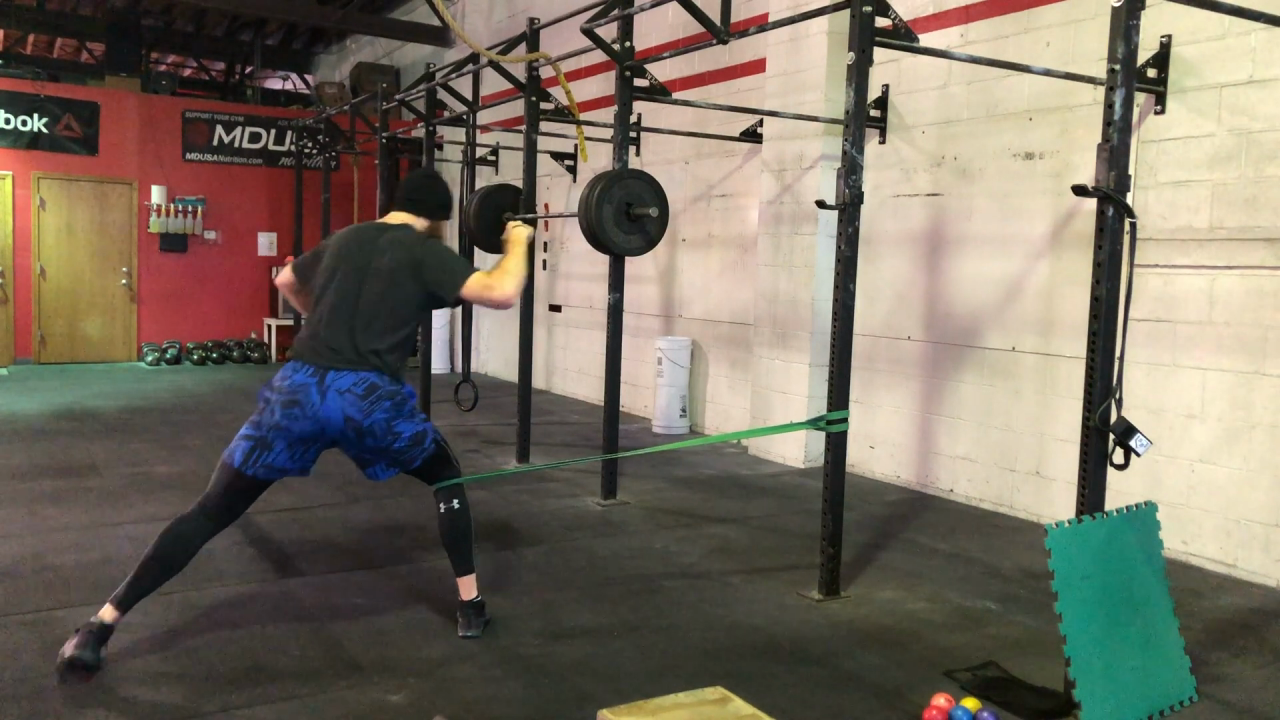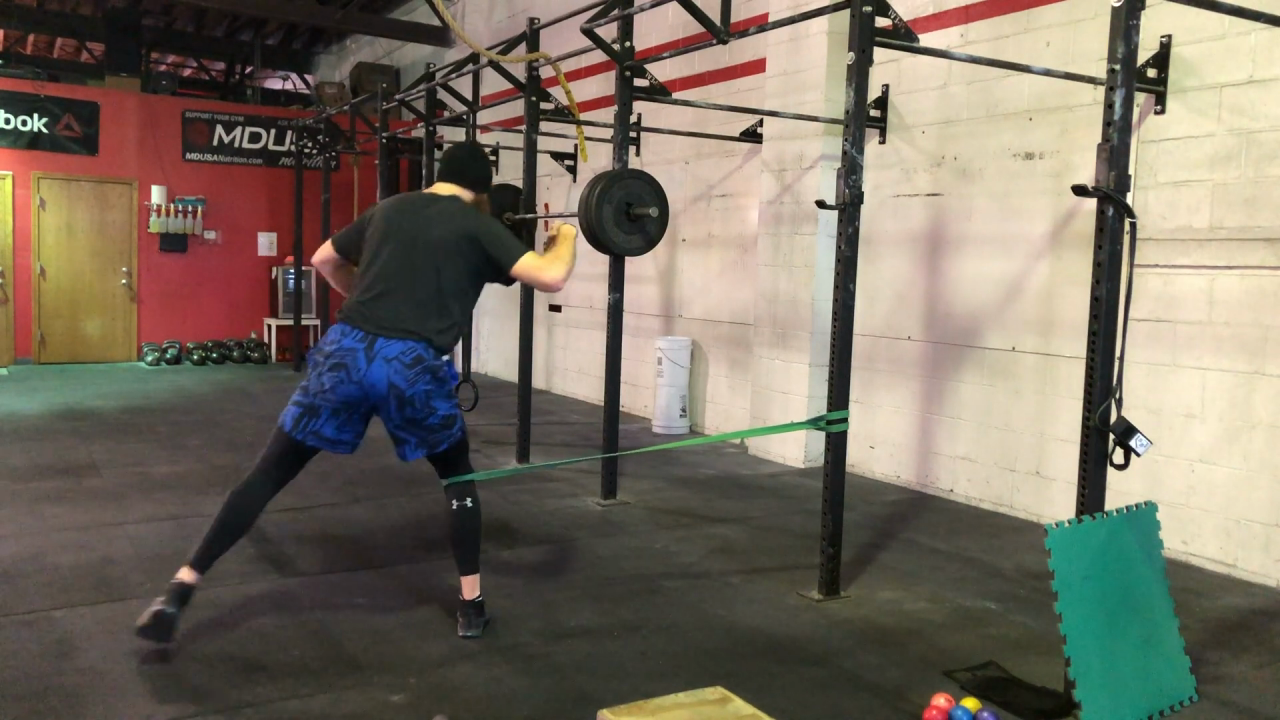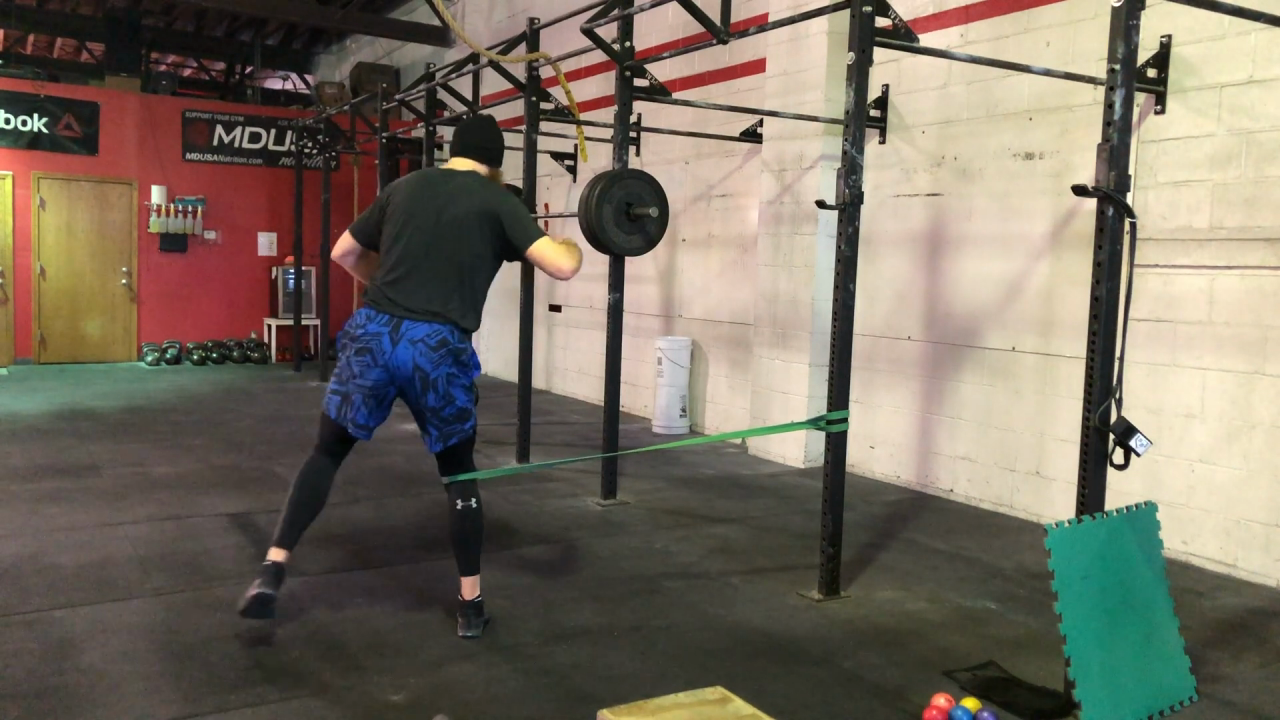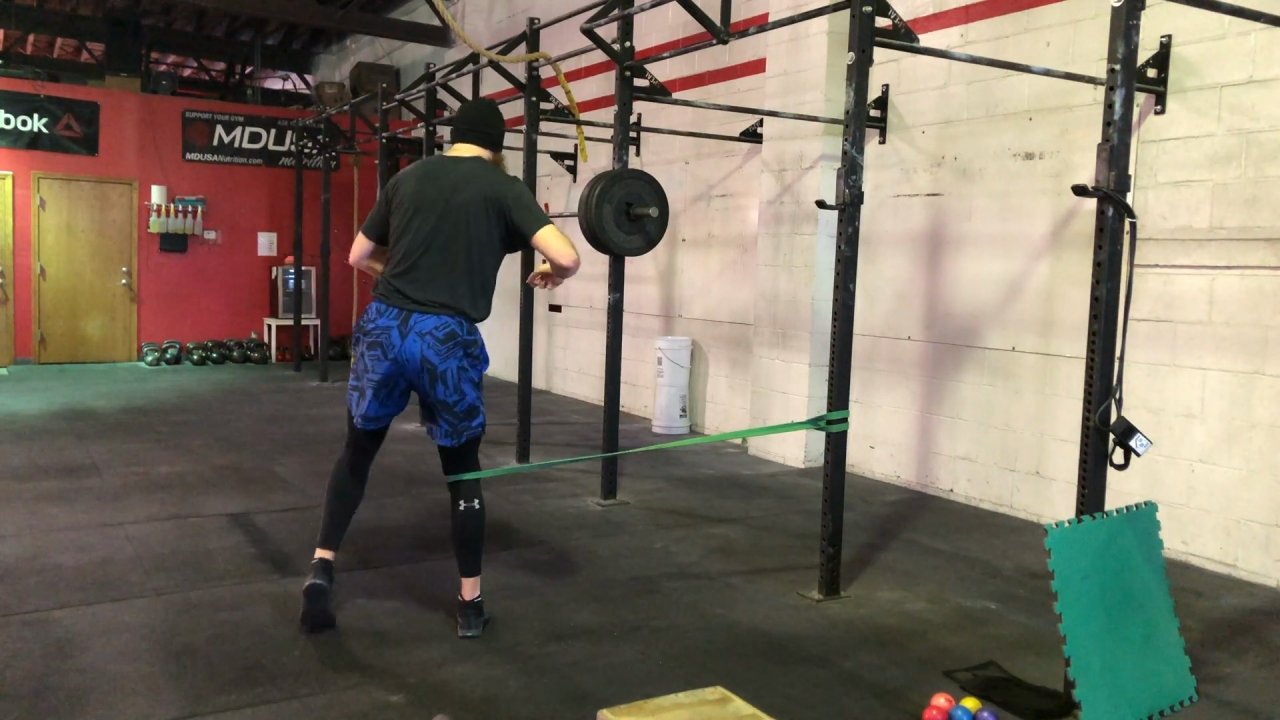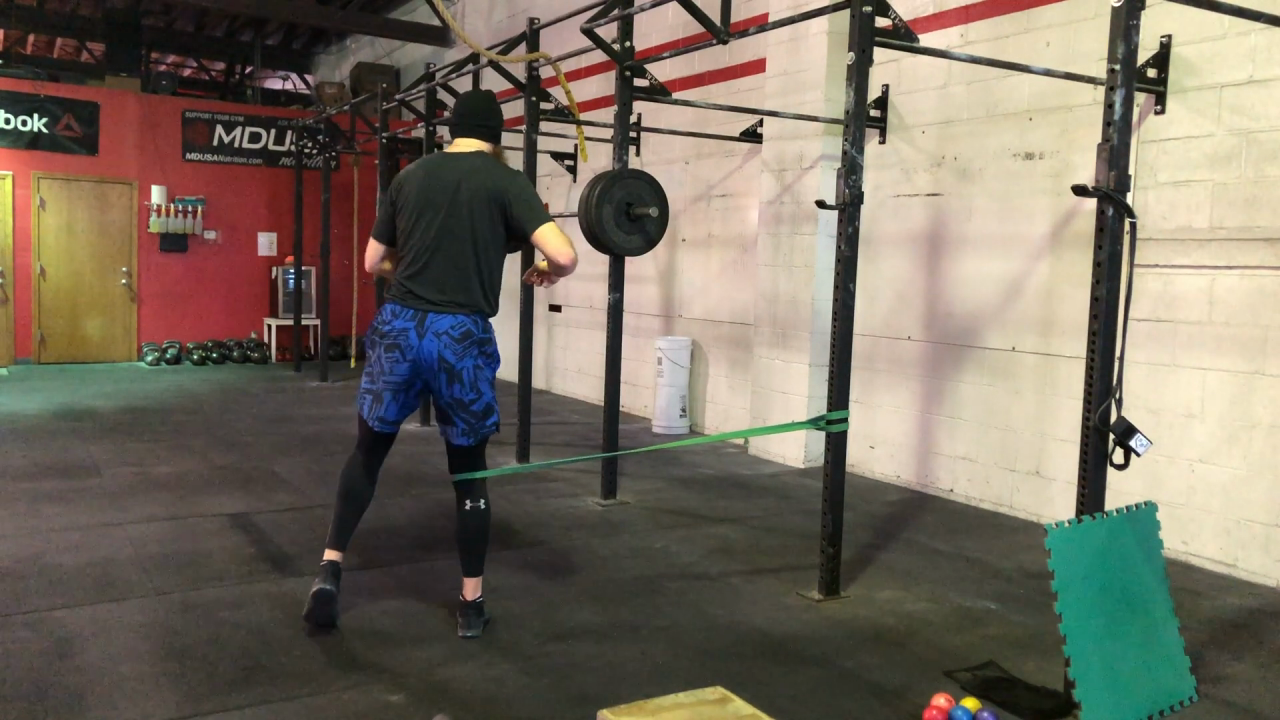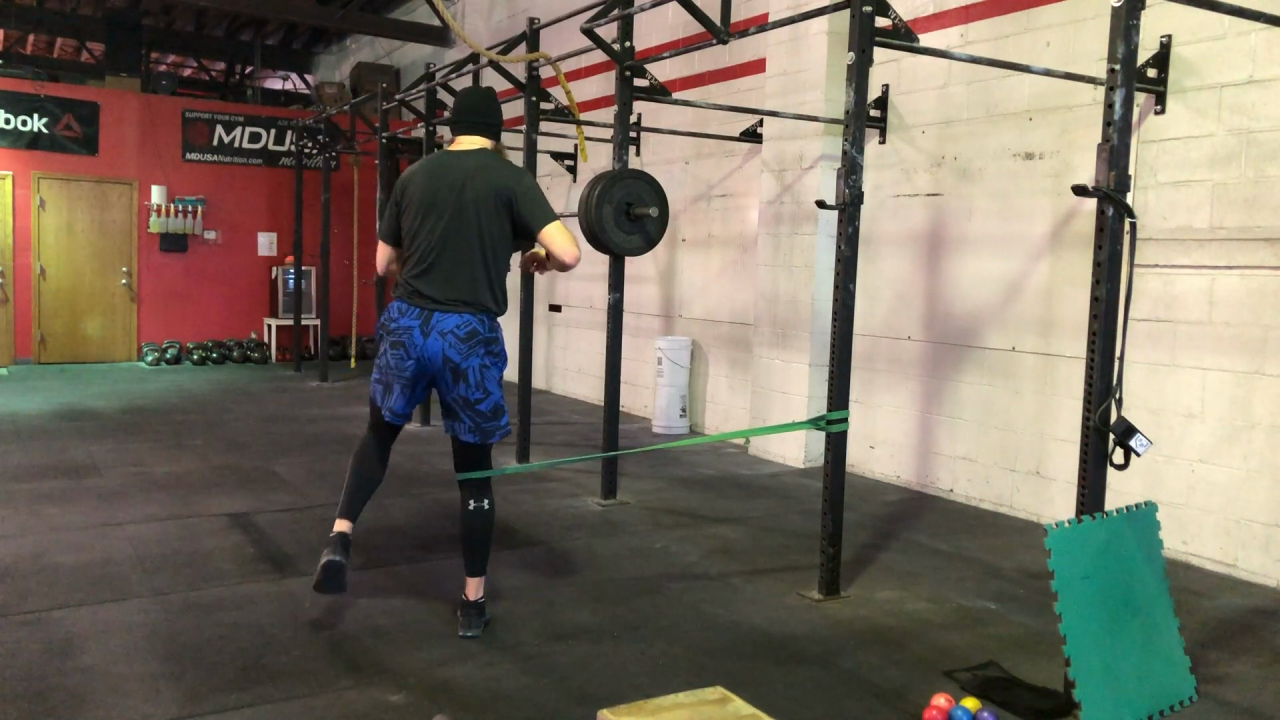
dt=0.2s
person 1, frame 1
left shoulder: (344, 239)
right shoulder: (425, 253)
left elbow: (286, 281)
right elbow: (502, 293)
right wrist: (518, 244)
left hip: (298, 387)
right hip: (367, 396)
left knee: (211, 511)
right knee: (446, 477)
left ankle: (99, 627)
right ankle: (471, 606)
person 1, frame 2
left shoulder: (388, 210)
right shoulder: (476, 225)
left elbow: (324, 260)
right elbow: (551, 277)
right wrist: (565, 237)
left hip: (344, 350)
right hip: (411, 366)
left knee: (268, 474)
right knee: (458, 475)
left ankle: (180, 589)
right ankle: (471, 607)
person 1, frame 3
left shoulder: (403, 187)
right shoulder: (497, 201)
left elbow: (343, 253)
right elbow: (562, 267)
right wrist: (573, 243)
left hip: (371, 331)
right hip: (437, 347)
left knee: (327, 452)
right knee: (458, 472)
left ankle: (272, 571)
right ankle: (470, 605)
person 1, frame 4
left shoulder: (407, 177)
right shoulder: (502, 187)
left elbow: (359, 256)
right elbow: (565, 256)
right wrist: (553, 274)
left hip: (383, 325)
right hip: (448, 339)
left knee: (358, 452)
right knee: (462, 471)
left ankle: (321, 568)
right ankle: (470, 605)
person 1, frame 5
left shoulder: (410, 176)
right shoulder: (505, 181)
left elbow: (372, 261)
right elbow: (563, 254)
right wrist: (548, 274)
left hip: (397, 326)
right hip: (462, 337)
left knee: (369, 451)
right knee: (468, 471)
left ankle: (329, 572)
right ankle: (471, 605)
person 1, frame 6
left shoulder: (414, 176)
right shoulder: (510, 179)
left elbow: (383, 264)
right elbow: (569, 254)
right wrist: (542, 260)
left hip: (405, 324)
right hip: (469, 335)
left knee: (379, 434)
right knee: (474, 470)
left ankle: (338, 542)
right ankle: (472, 604)
